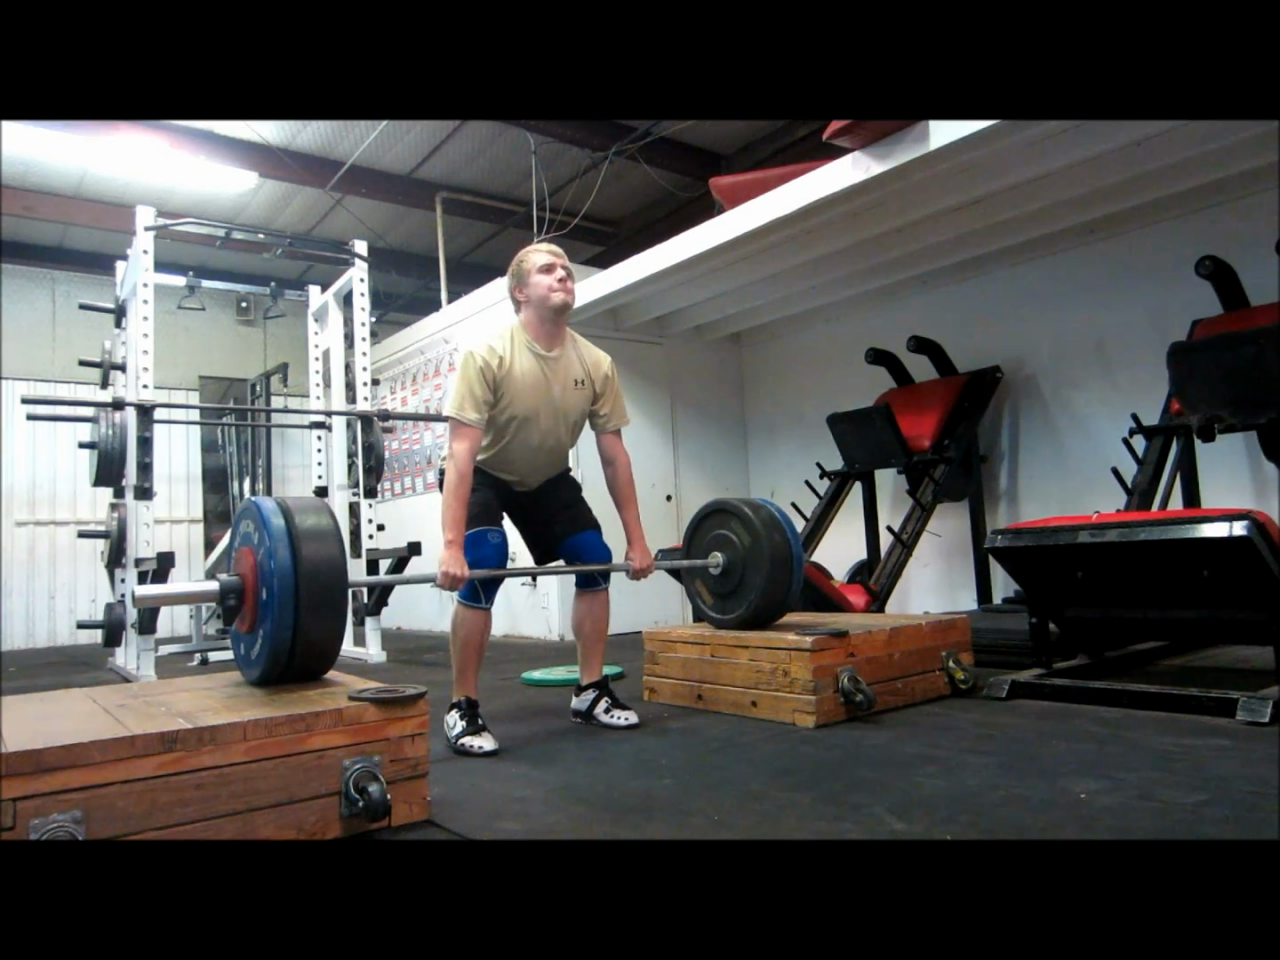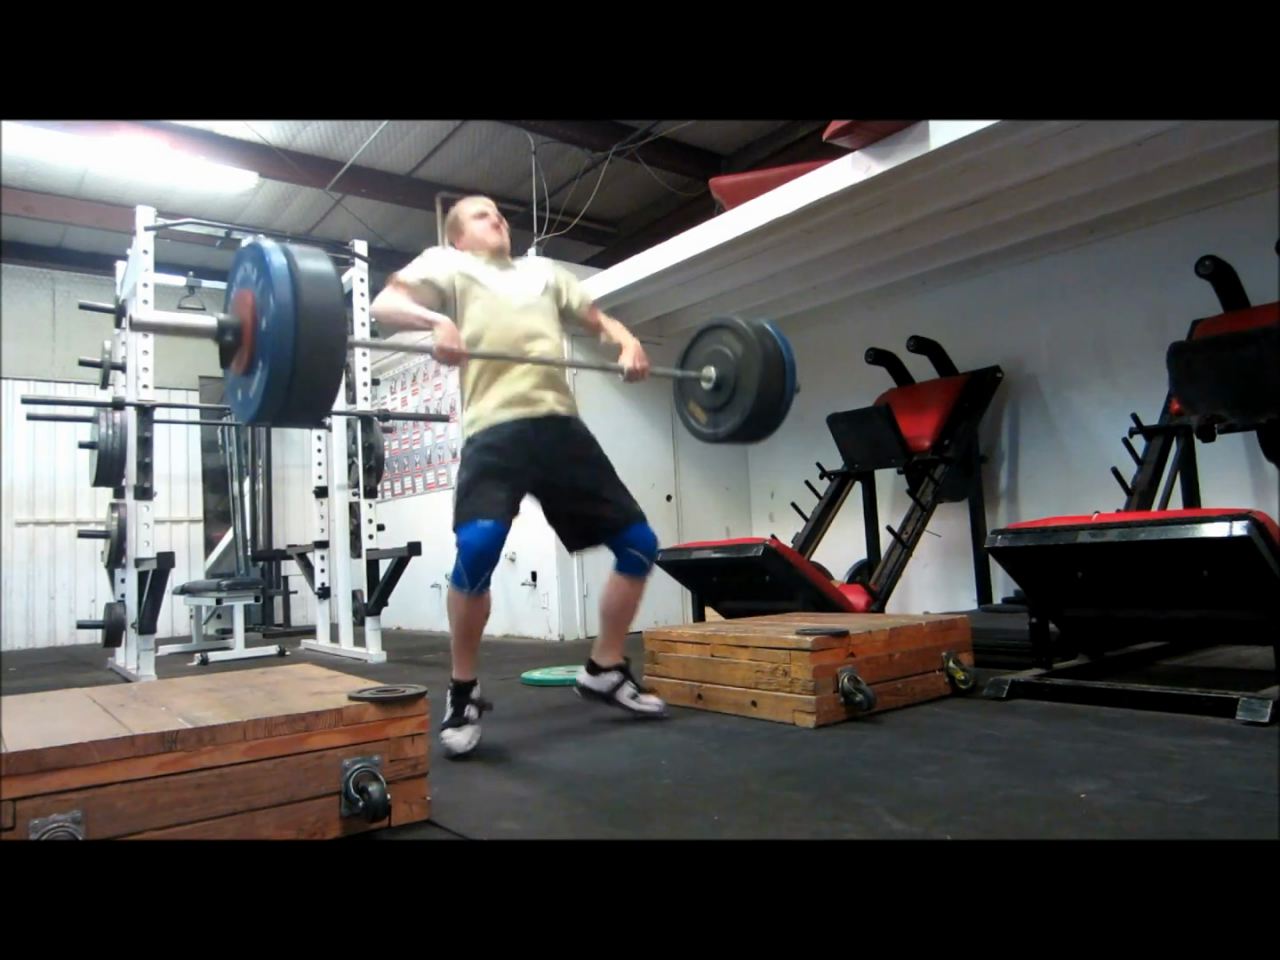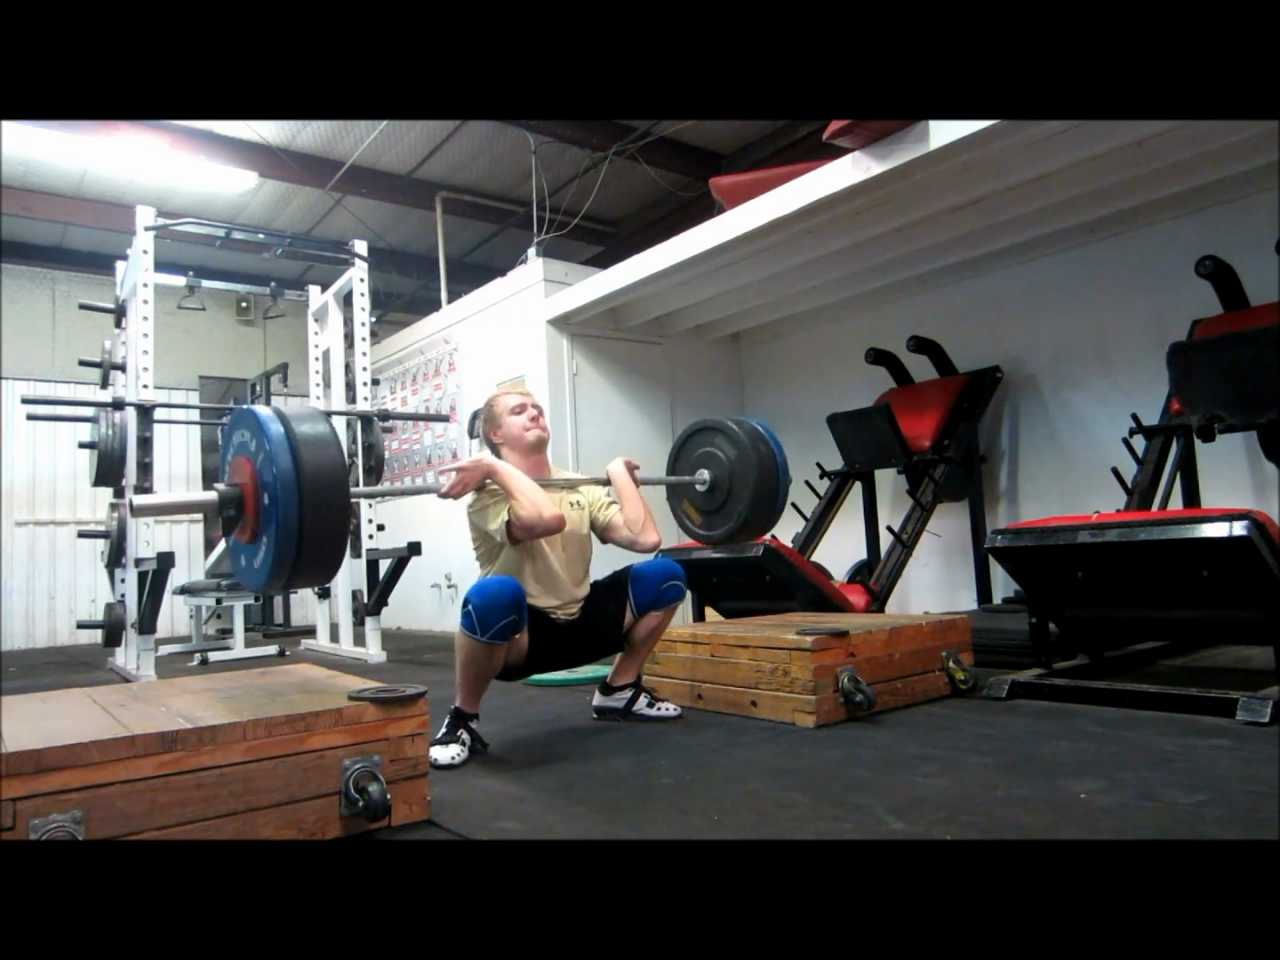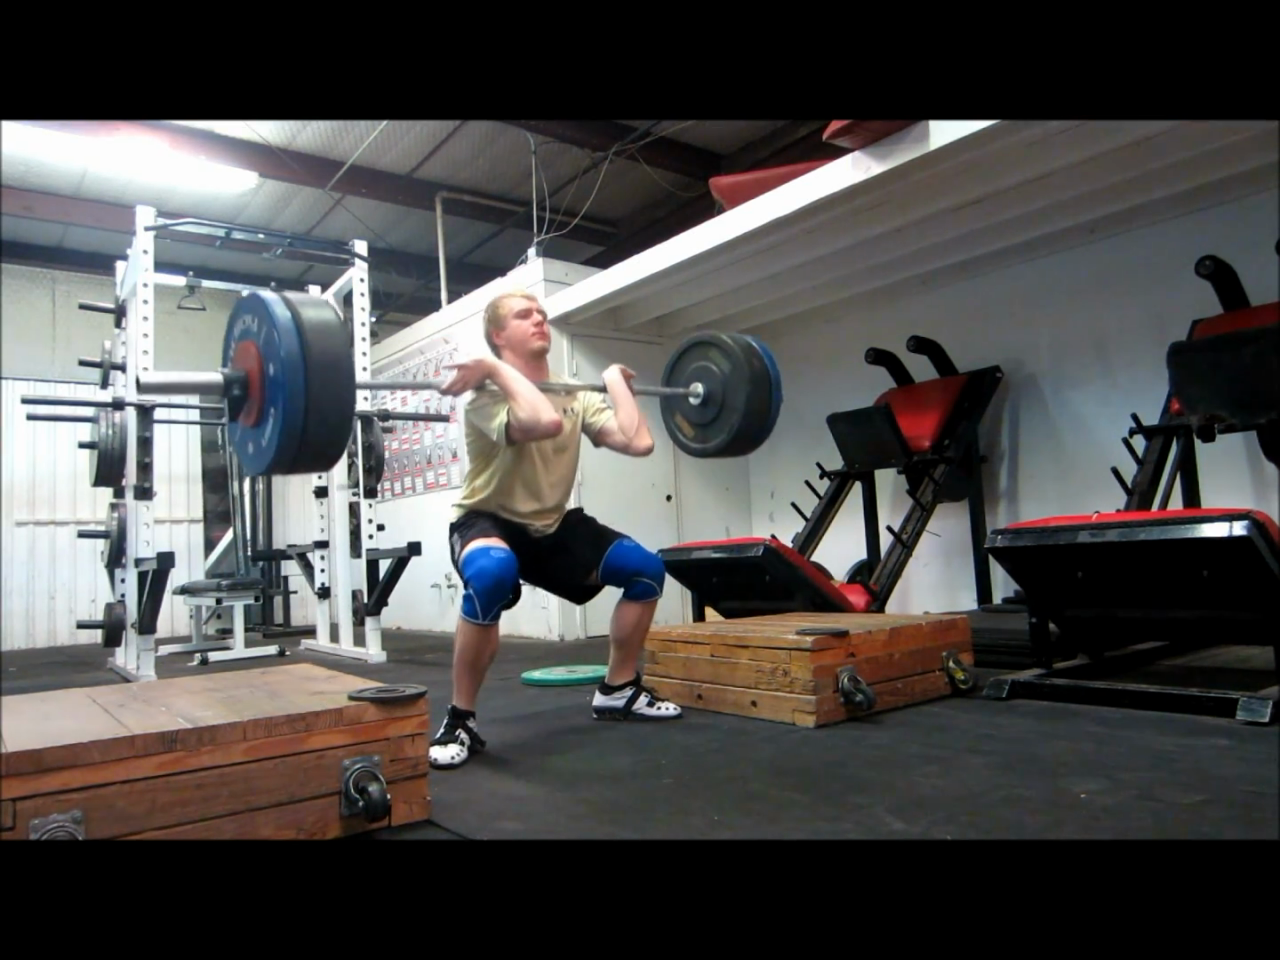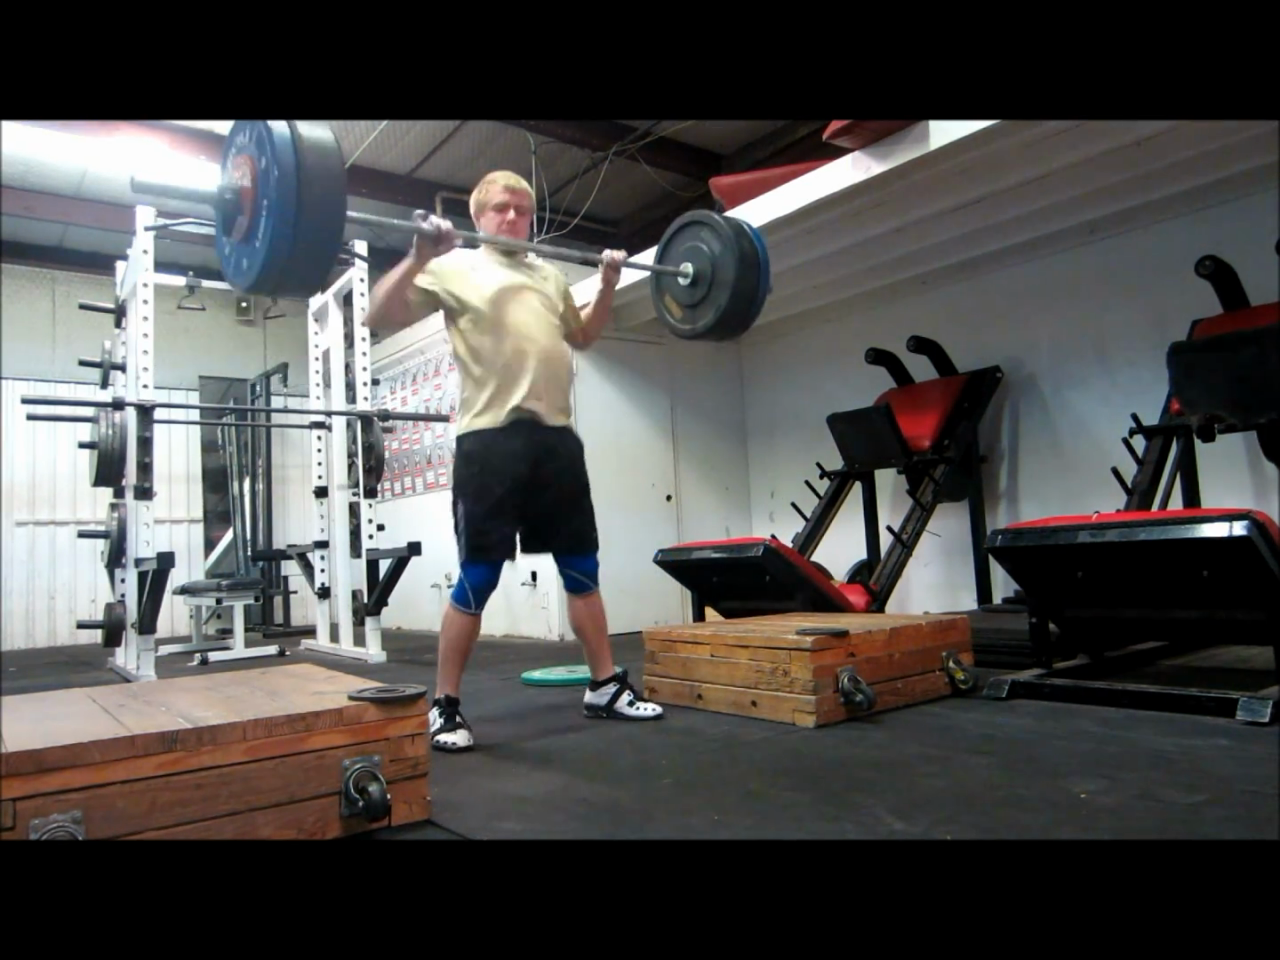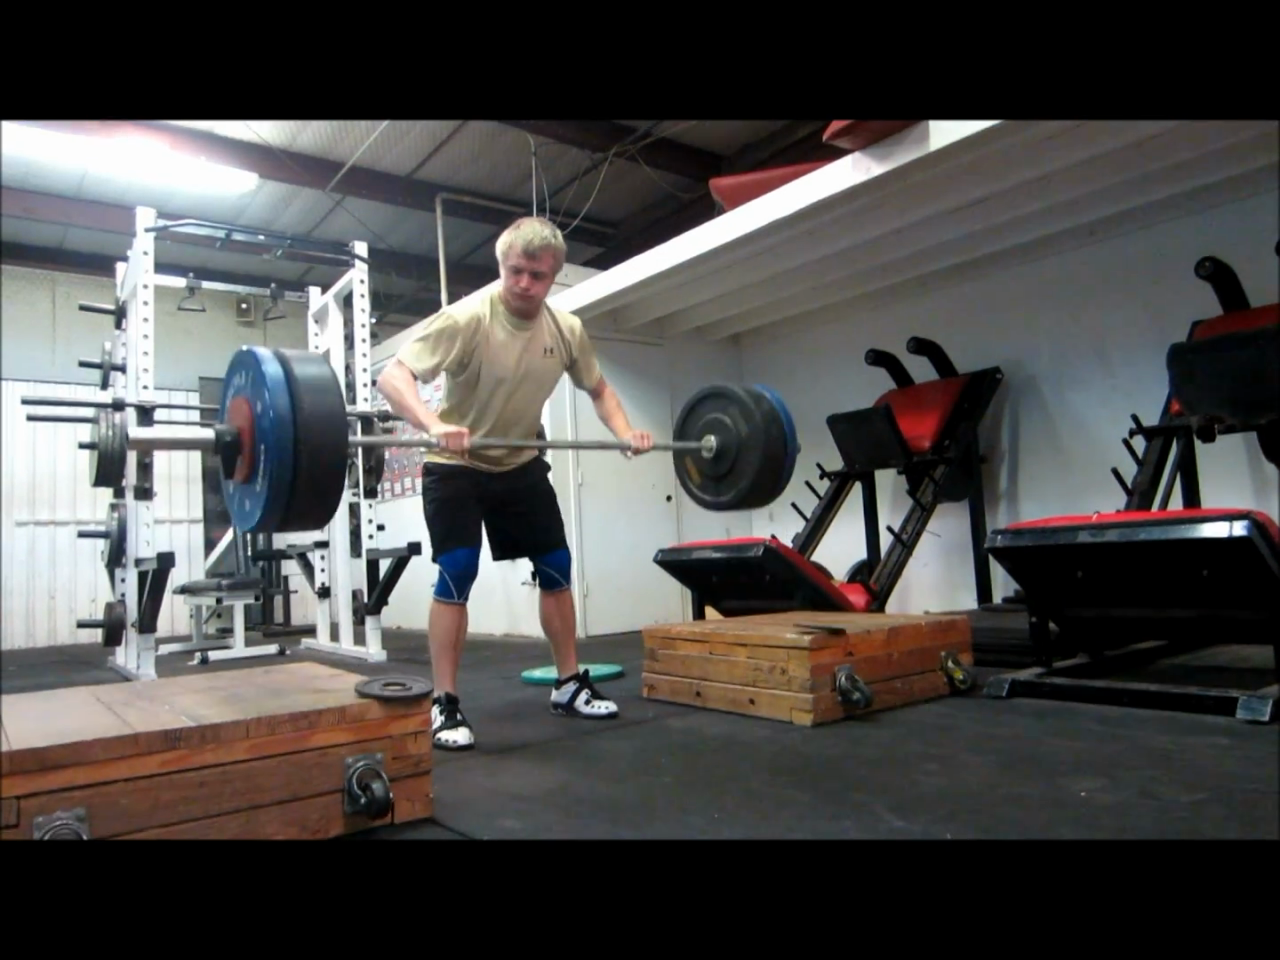
dt=0.7s
person 1, frame 1
left shoulder: (596, 364)
right shoulder: (488, 356)
left elbow: (615, 454)
right elbow: (462, 452)
left wrist: (636, 540)
right wrist: (451, 546)
left hip: (546, 477)
right hip: (484, 475)
left knee: (596, 561)
right knee: (483, 569)
left ankle: (591, 692)
right ankle: (462, 710)
person 1, frame 2
left shoulder: (542, 271)
right shoulder: (448, 265)
left elbow: (595, 316)
right elbow: (385, 305)
left wrist: (628, 344)
right wrist: (436, 323)
left hip: (561, 428)
right hip: (498, 429)
left knee: (638, 543)
right knee: (479, 547)
left ankle: (606, 671)
right ankle: (461, 695)
person 1, frame 3
left shoulder: (583, 489)
right shoulder: (491, 497)
left elbow: (646, 538)
right elbow: (548, 519)
left wrist: (619, 475)
right wrist: (495, 466)
left hip: (576, 621)
right hip: (516, 628)
left knee: (667, 575)
right knee: (494, 594)
left ankle: (619, 690)
right ankle: (462, 722)
person 1, frame 4
left shoulder: (577, 396)
right shoulder: (489, 397)
left elbow: (639, 443)
right elbow: (545, 422)
left wrist: (616, 381)
right wrist: (495, 368)
left hip: (552, 526)
right hip: (488, 523)
left knee: (645, 569)
right knee: (492, 575)
left ankle: (619, 689)
right ankle: (460, 721)
person 1, frame 5
left shoulder: (548, 276)
right shoulder: (455, 266)
left elbow: (583, 335)
right elbow: (382, 317)
left wrist: (607, 282)
right wrist: (423, 249)
left hip: (557, 433)
right hip: (492, 434)
left knee: (581, 569)
right knee: (480, 576)
left ankle: (607, 686)
right ankle: (445, 708)
person 1, frame 6
left shoulder: (567, 330)
right shoulder: (467, 318)
left elbow: (599, 388)
right elbow: (393, 375)
left wrist: (624, 430)
right wrist: (433, 423)
left hip: (519, 464)
right hip: (454, 463)
left knee: (556, 565)
right knee: (458, 569)
left ankle: (569, 684)
right ankle: (444, 704)
